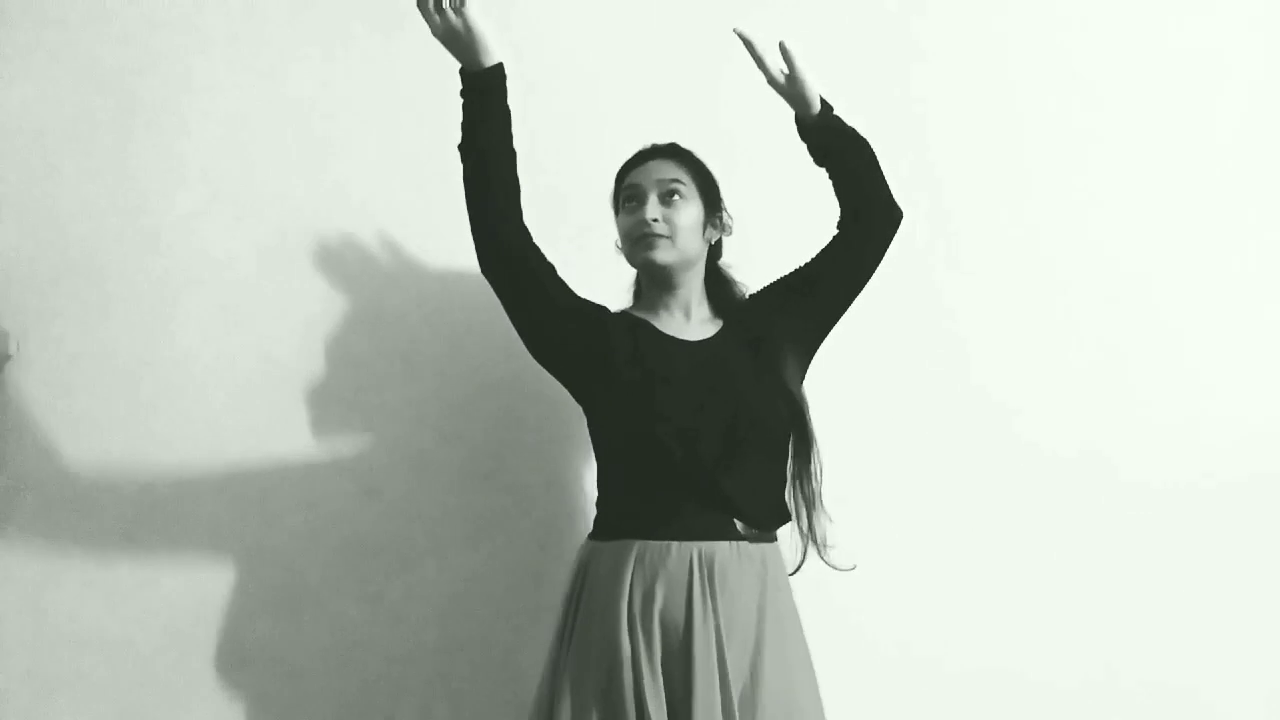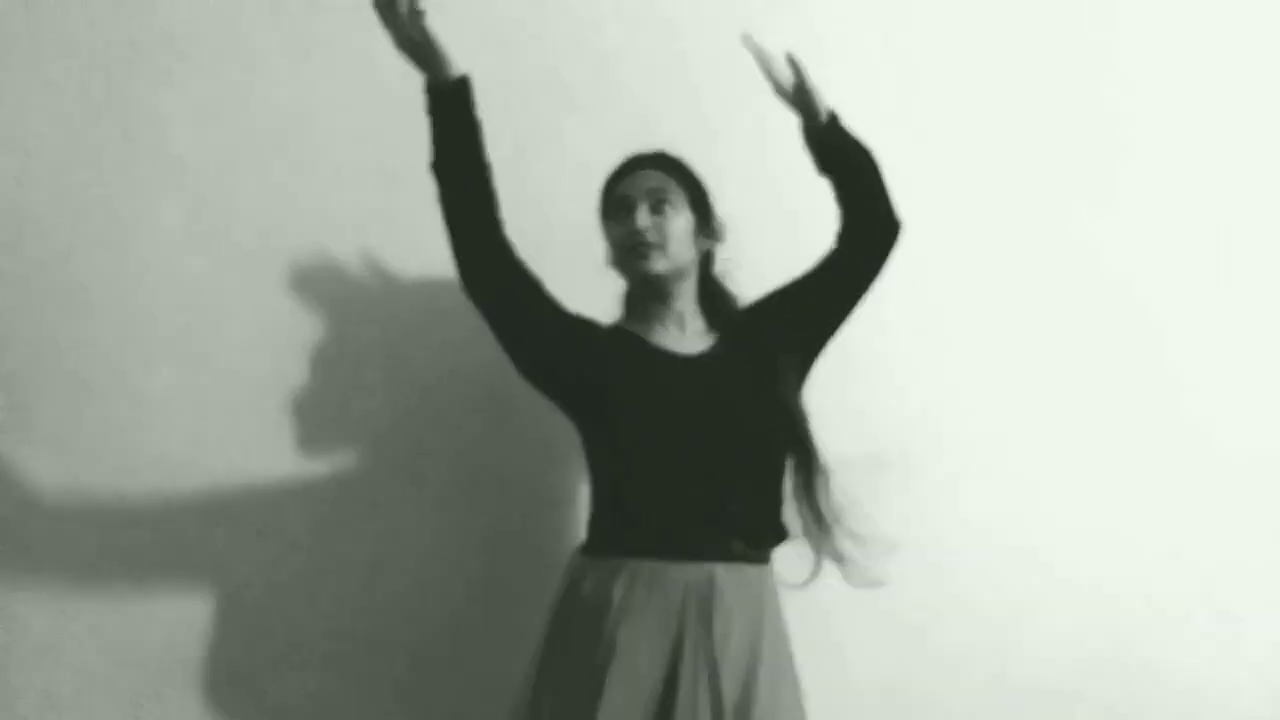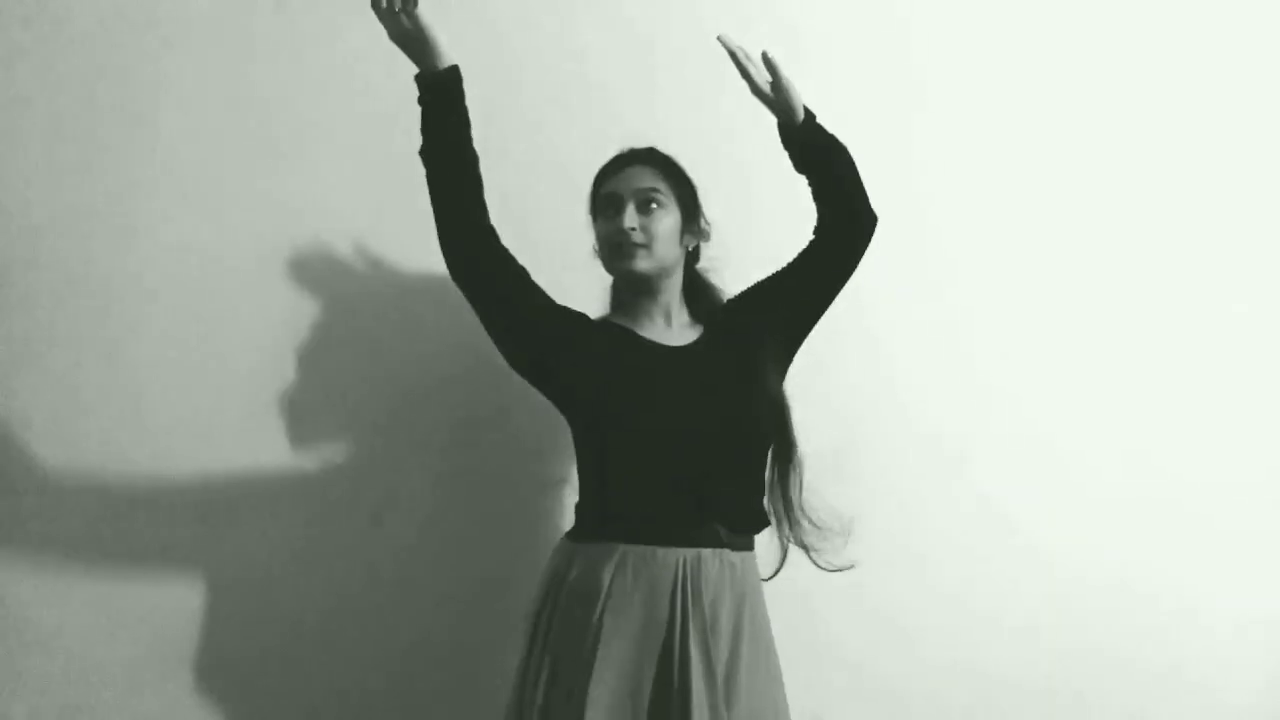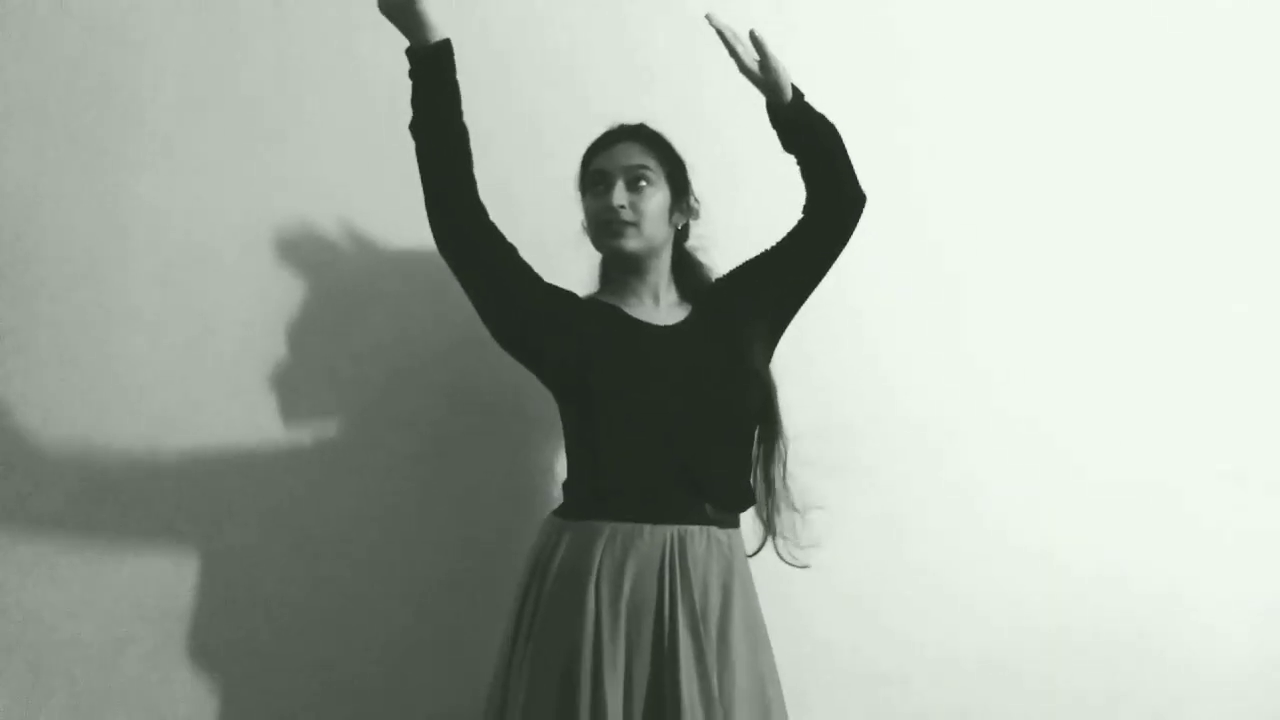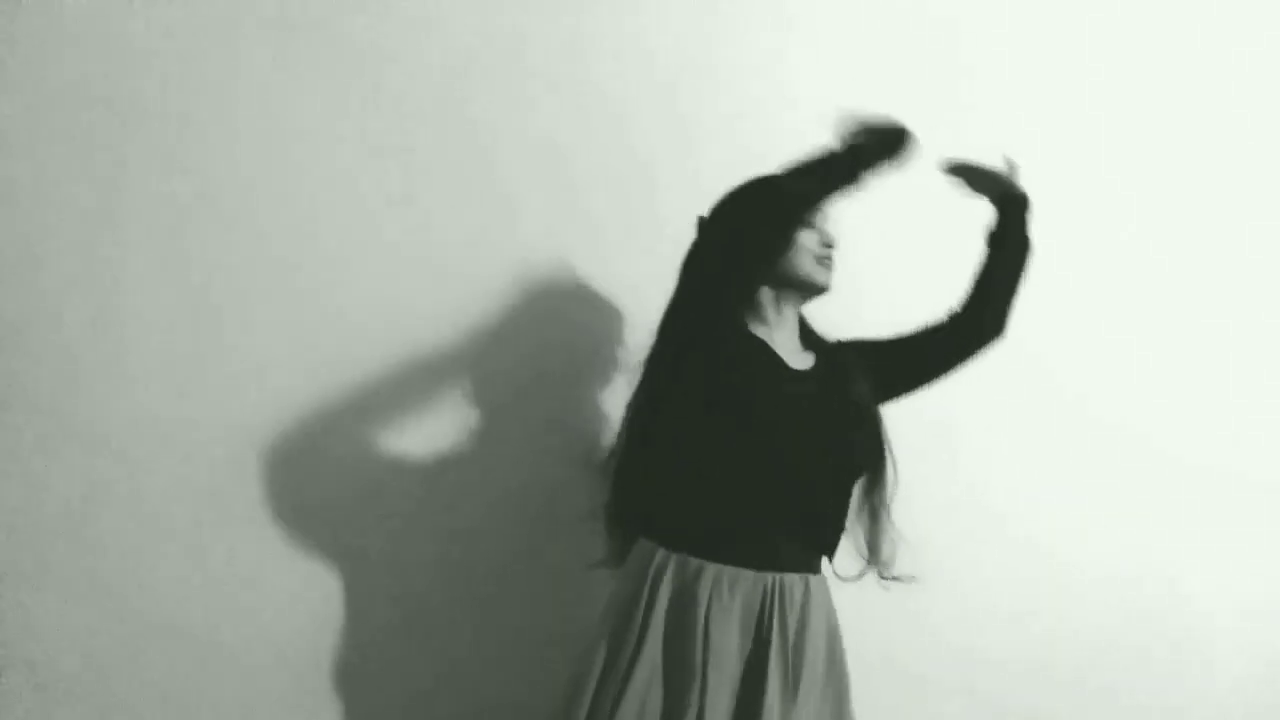
dt=1s
person 1, frame 1
left shoulder: (772, 327)
right shoulder: (598, 340)
left elbow: (874, 217)
right elbow: (502, 241)
left wrist: (811, 112)
right wrist: (482, 77)
left hip: (747, 602)
right hip: (630, 599)
person 1, frame 2
left shoulder: (768, 340)
right shoulder: (588, 354)
left elbow: (873, 230)
right elbow: (483, 254)
left wrist: (817, 119)
right wrist: (446, 87)
left hip: (738, 620)
right hip: (619, 613)
person 1, frame 3
left shoulder: (750, 332)
right shoulder: (575, 345)
left elbow: (850, 223)
right elbow: (469, 241)
left wrist: (795, 119)
right wrist: (438, 77)
left hip: (718, 605)
right hip: (601, 598)
person 1, frame 4
left shoulder: (738, 313)
right shoulder: (564, 323)
left elbow: (839, 202)
right elbow: (459, 219)
left wrist: (784, 100)
left hip: (706, 585)
right hip: (590, 580)
person 1, frame 5
left shoulder: (847, 371)
right shoulder: (704, 322)
left elbow: (972, 329)
right elbow: (776, 199)
left wrist: (1009, 216)
right wrist: (875, 145)
left hip: (792, 618)
right hip: (685, 605)
